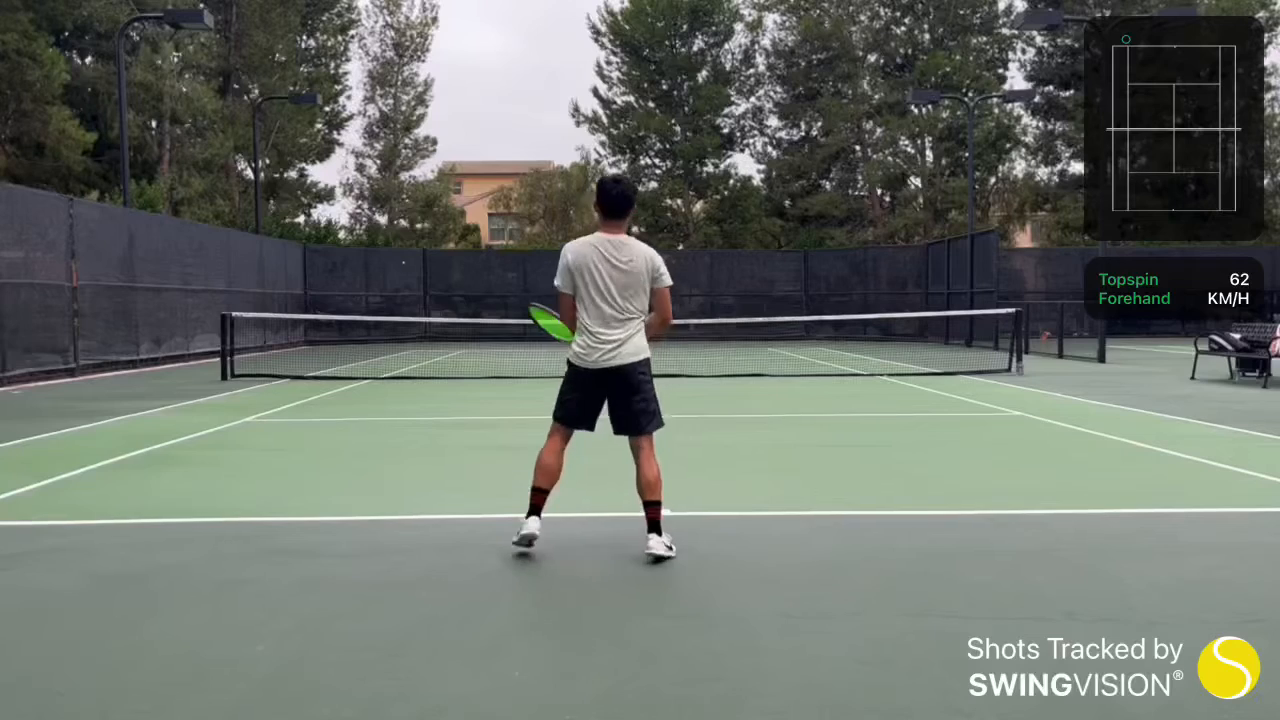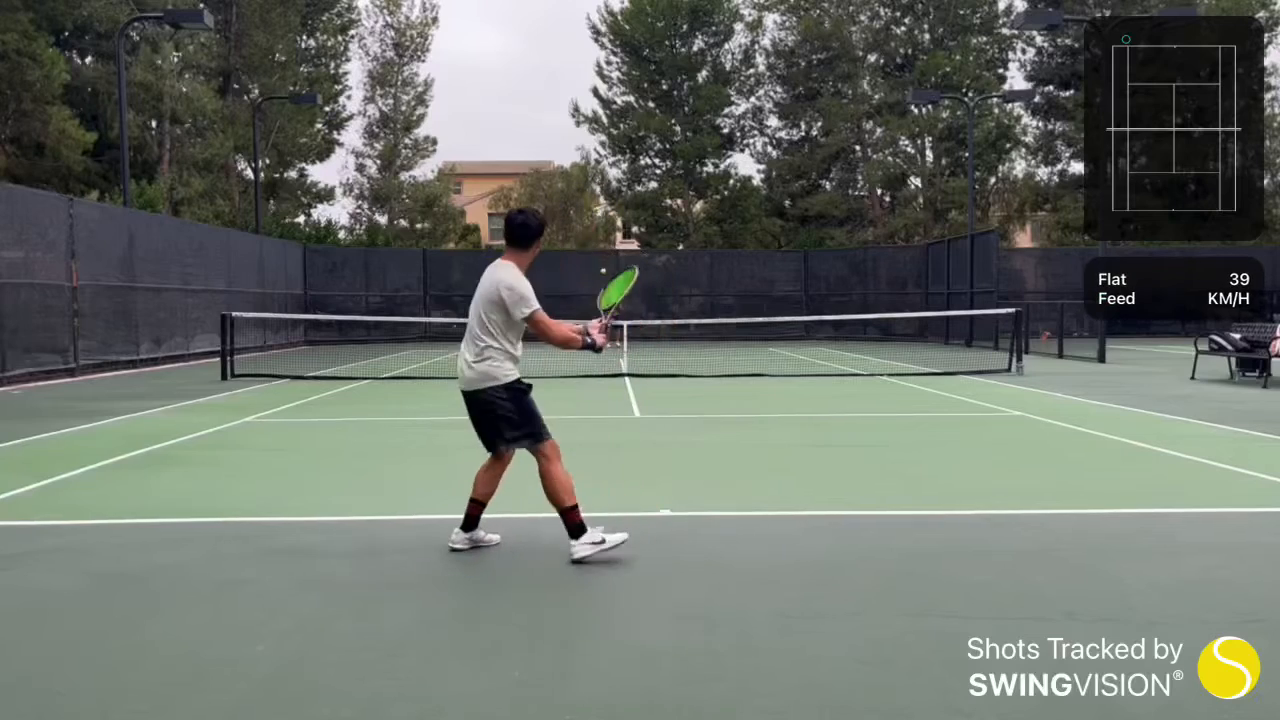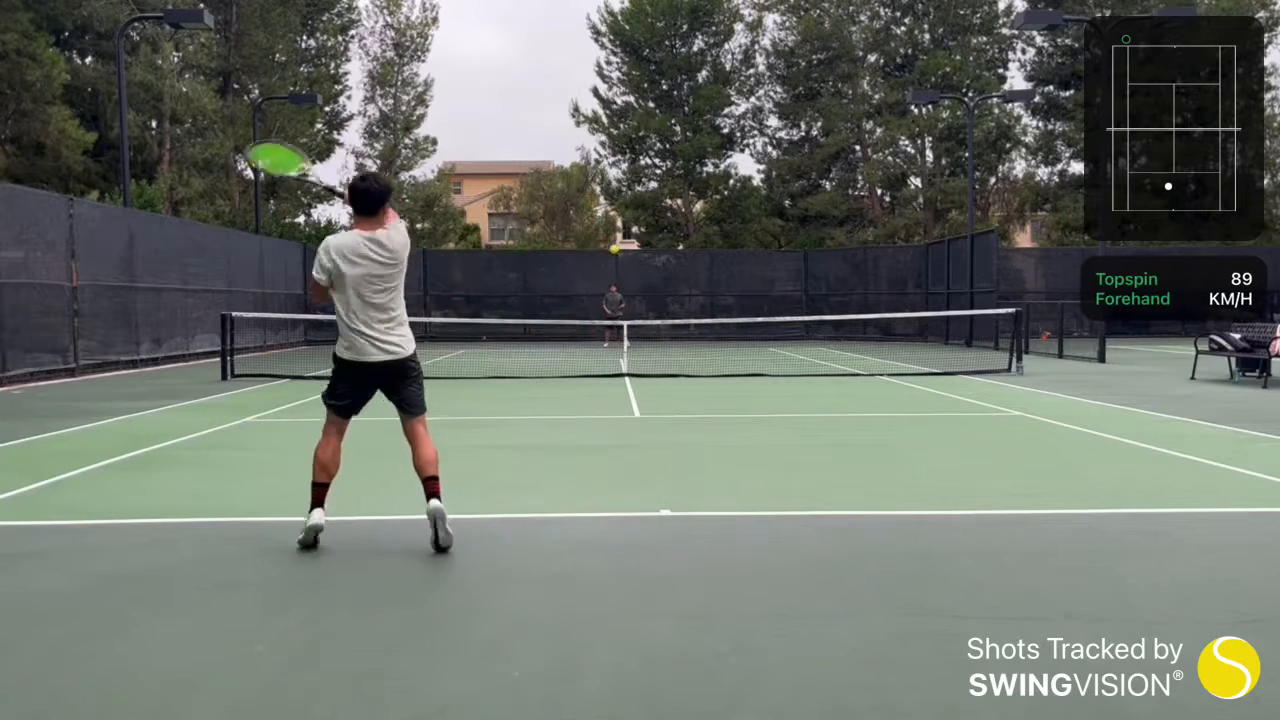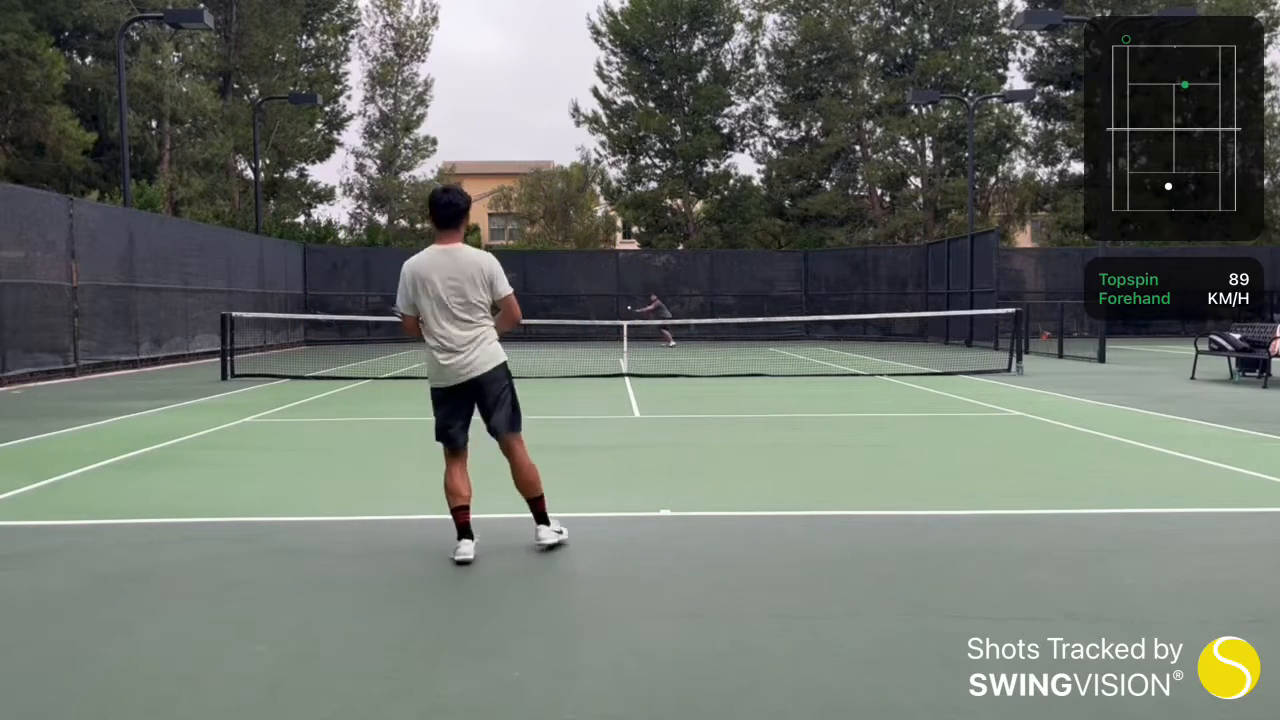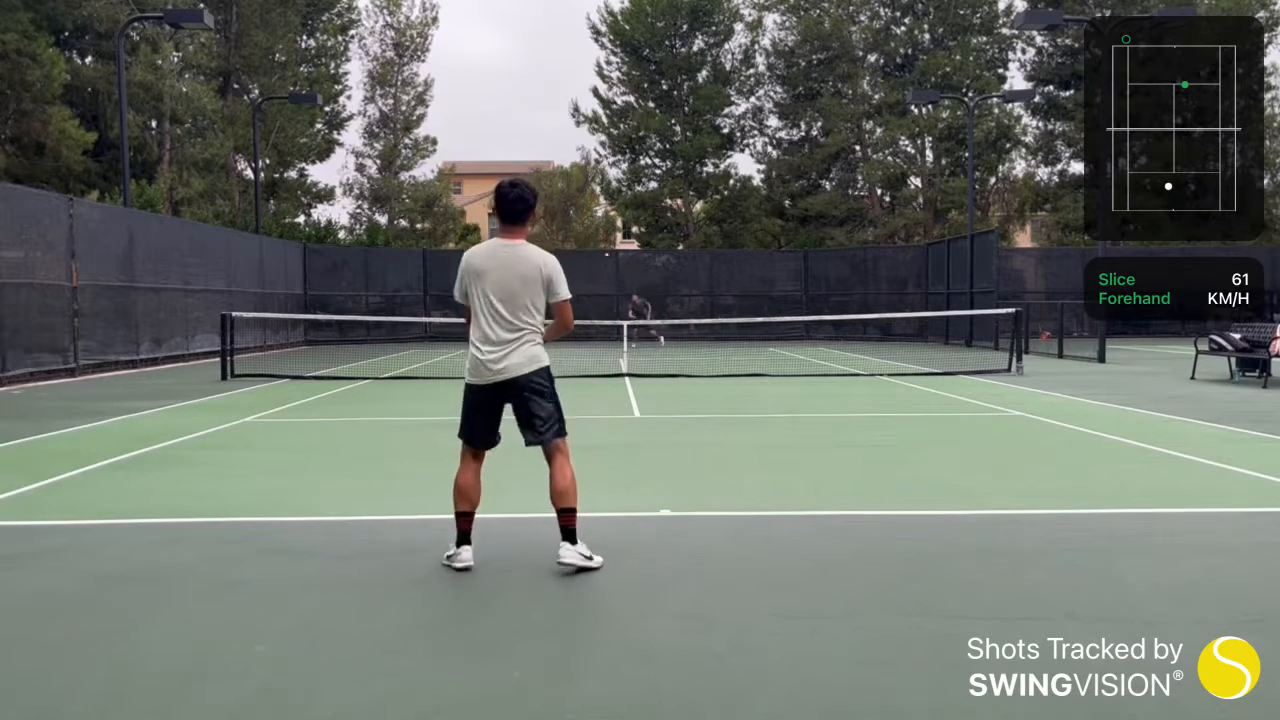
dt=1s
person 1, frame 1
left shoulder: (573, 251)
right shoulder: (648, 255)
left elbow: (568, 314)
right elbow: (664, 317)
left hip: (586, 360)
right hip: (632, 360)
left knee: (558, 436)
right knee: (643, 447)
left ankle: (533, 519)
right ankle: (655, 535)
person 1, frame 2
left shoulder: (494, 273)
right shoulder: (513, 281)
left elbow: (538, 326)
right elbow: (548, 334)
left wrist: (582, 329)
right wrist: (591, 342)
left hip: (475, 381)
right hip: (497, 381)
left knee: (500, 455)
right knee: (547, 453)
left ankle: (467, 530)
right ankle: (581, 536)
person 1, frame 3
left shoulder: (333, 246)
right shoulder: (397, 237)
left elbow: (319, 295)
right elbow: (391, 216)
right wrist: (382, 207)
left hip: (354, 355)
right hip: (399, 354)
left knee: (333, 430)
right knee: (417, 430)
left ankle: (317, 512)
right ankle: (434, 501)
person 1, frame 4
left shoulder: (412, 268)
right shoulder: (485, 261)
left elbow: (412, 329)
right elbow: (513, 317)
left hip: (444, 375)
right hip: (489, 366)
left knee: (455, 457)
right knee: (513, 447)
left ankle: (465, 540)
right ankle: (543, 526)
person 1, frame 5
left shoulder: (471, 258)
right shoulder: (545, 262)
left elbow: (470, 318)
right elbow: (565, 324)
left hip: (482, 372)
right hip: (530, 369)
left knee: (471, 456)
right knee: (557, 454)
left ankle: (463, 546)
right ankle: (570, 544)
